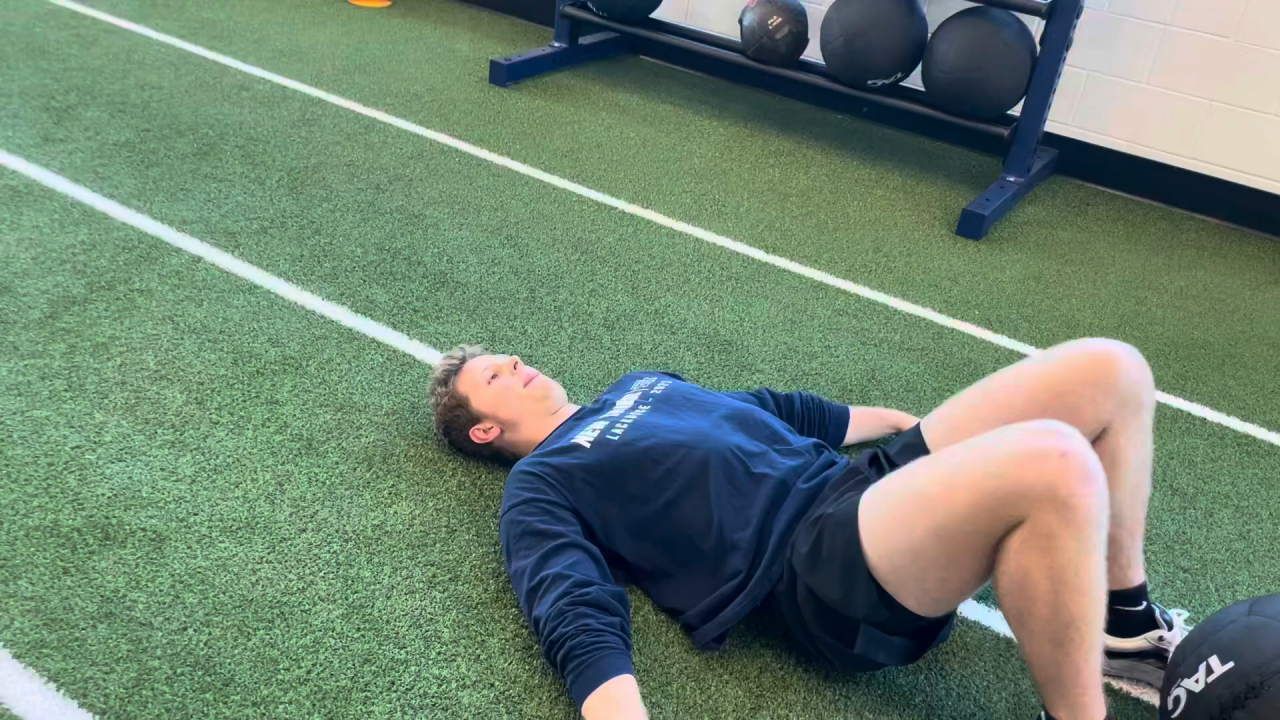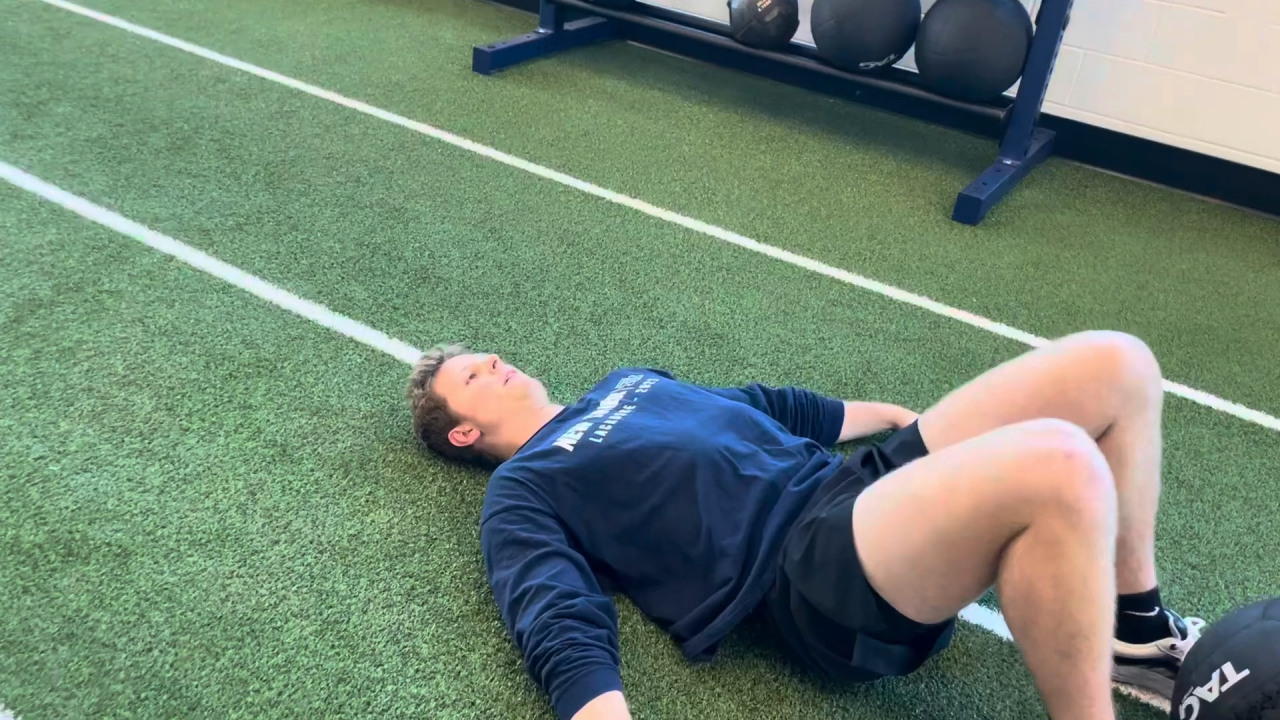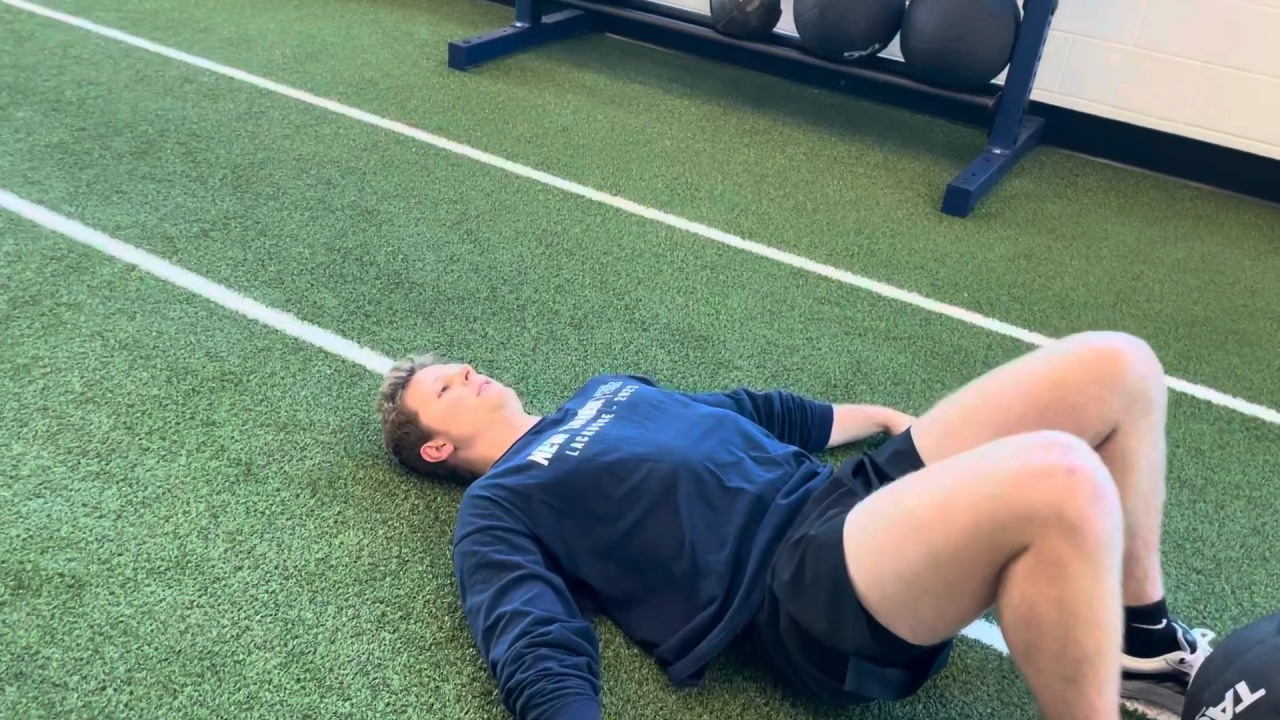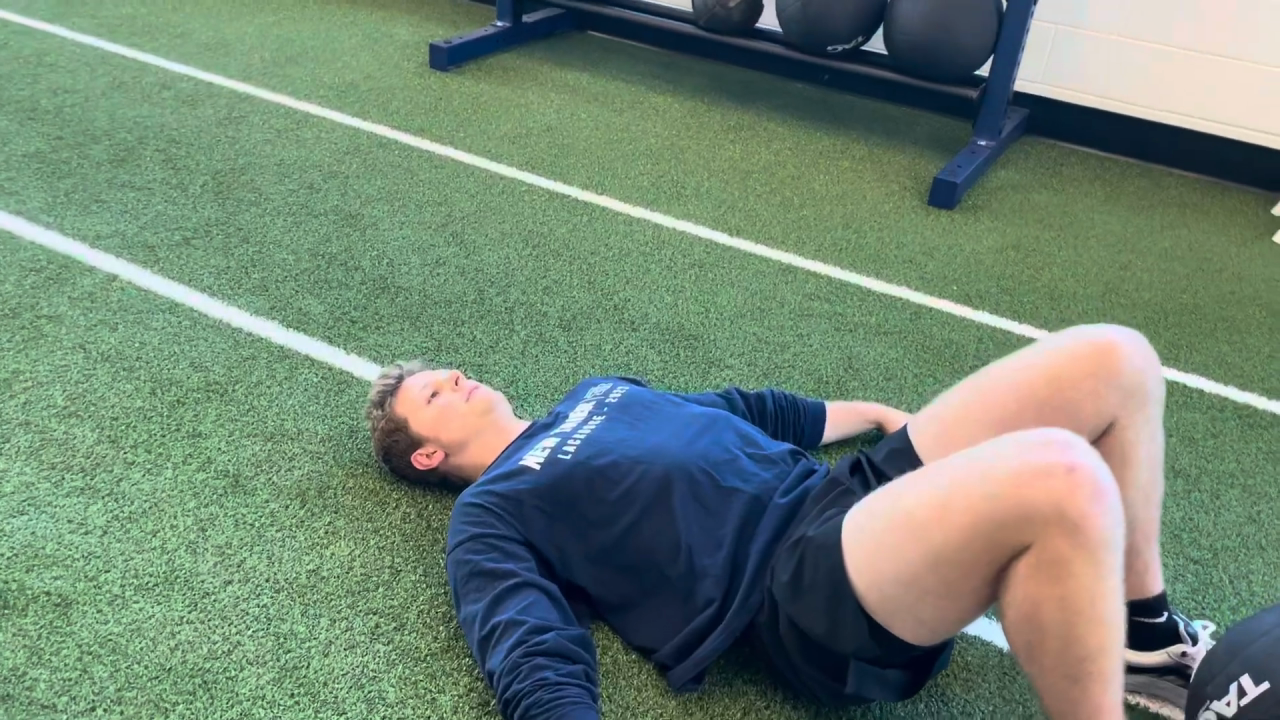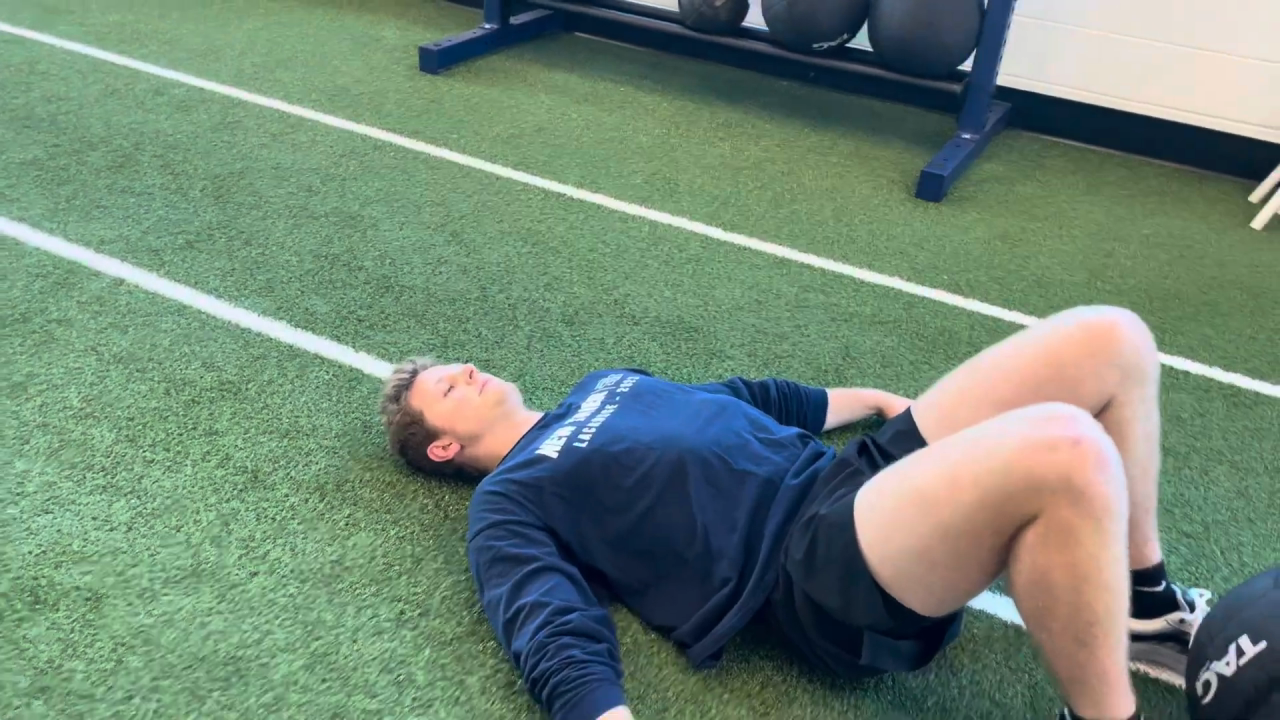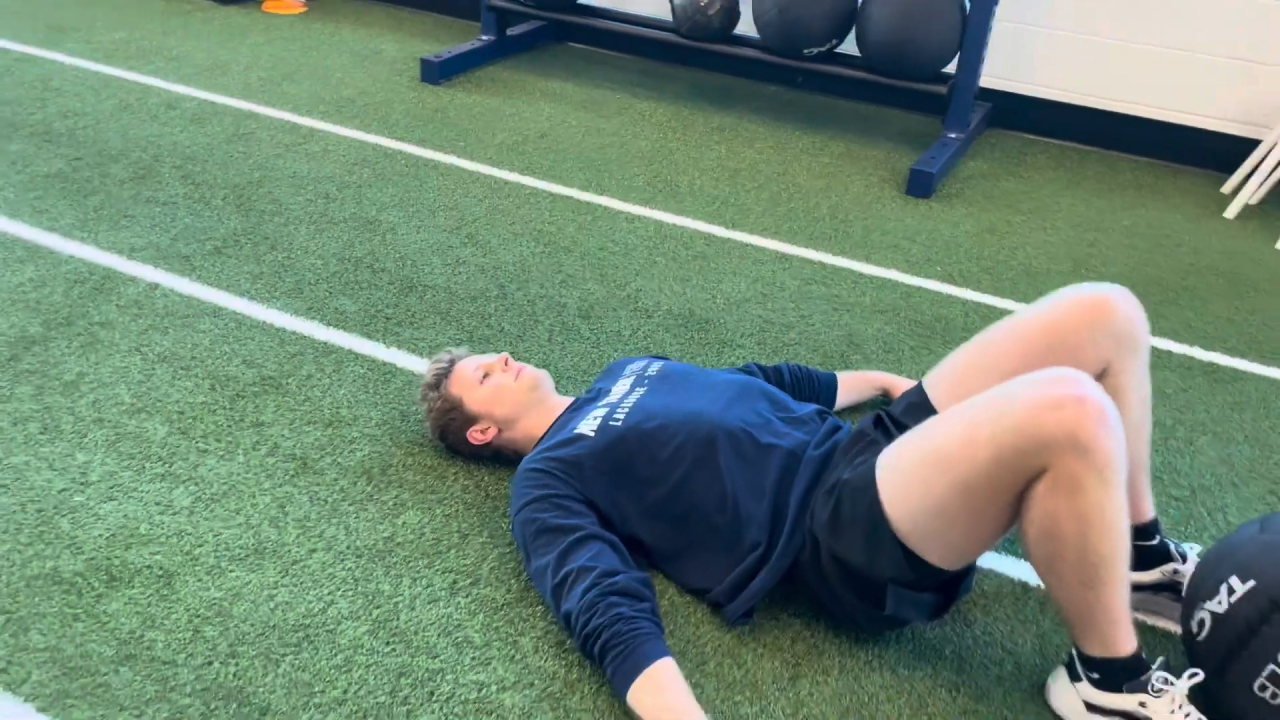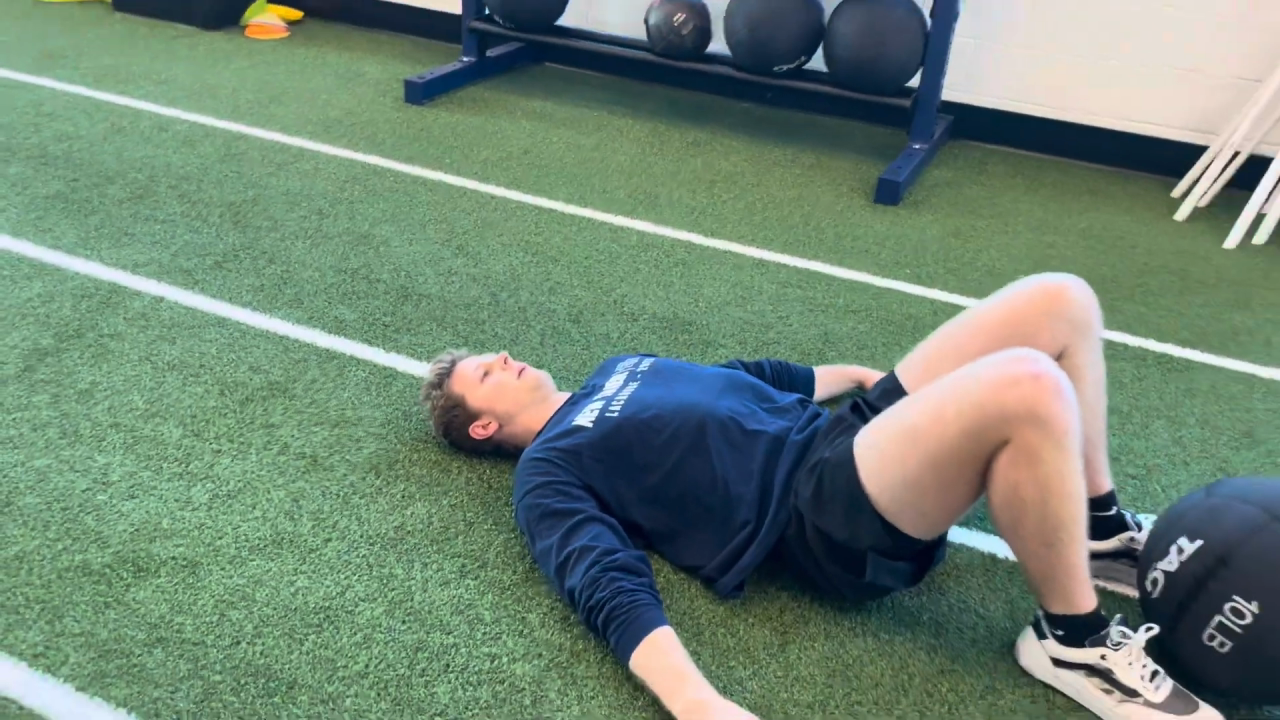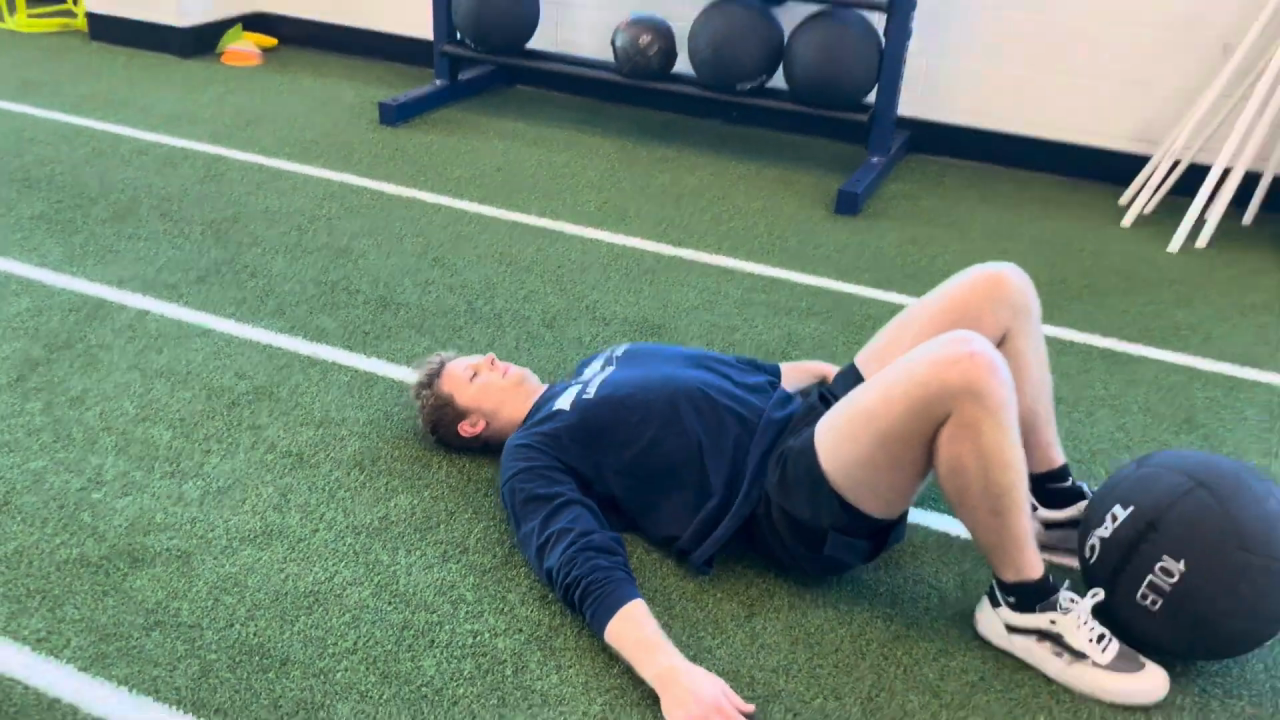
dt=0.3s
person 1, frame 1
left shoulder: (640, 383)
right shoulder: (539, 488)
right elbow: (580, 622)
left wrist: (902, 417)
left hip: (857, 481)
right hip: (816, 565)
left knee: (1109, 371)
right knee: (1053, 466)
left ankle: (1122, 623)
person 1, frame 2
left shoulder: (625, 382)
right shoulder: (523, 492)
right elbow: (567, 635)
left wrist: (894, 413)
left hip: (851, 480)
right hip: (814, 569)
left knee: (1113, 364)
right knee: (1059, 468)
left ankle: (1134, 627)
person 1, frame 3
left shoulder: (605, 389)
right shoulder: (496, 509)
left wrist: (885, 417)
left hip: (846, 492)
right hip: (800, 586)
left knee: (1115, 368)
right knee: (1059, 484)
left ankle: (1140, 643)
person 1, frame 4
left shoulder: (594, 392)
right shoulder: (489, 516)
left wrist: (878, 412)
left hip: (841, 492)
right hip: (802, 588)
left knee: (1112, 361)
right knee: (1061, 483)
left ankle: (1144, 637)
person 1, frame 5
left shoulder: (603, 384)
right shoulder: (509, 505)
right elbow: (565, 648)
left wrist: (873, 398)
left hip: (852, 473)
right hip: (815, 567)
left knee: (1109, 340)
right knee: (1065, 455)
left ankle: (1143, 611)
person 1, frame 6
left shoulder: (628, 369)
right shoulder: (548, 483)
right elbow: (610, 611)
left wrist: (879, 380)
left hip: (863, 446)
right hip: (840, 533)
left knee: (1103, 314)
right knee: (1070, 411)
left ankle: (1142, 563)
person 1, frame 7
left shoulder: (618, 369)
right shoulder: (549, 474)
right elbow: (611, 590)
left wrist: (860, 374)
left hip: (842, 433)
right hip: (827, 514)
left knee: (1060, 301)
right knee: (1027, 389)
left ankle: (1101, 532)
right ankle: (1074, 641)
person 1, frame 8
left shoulder: (596, 368)
right shoulder: (532, 460)
right elbow: (589, 571)
left wrist: (829, 371)
left hip: (807, 419)
right hip: (795, 497)
left knee: (999, 288)
right knee: (967, 367)
left ankle: (1055, 505)
right ankle: (1027, 609)
